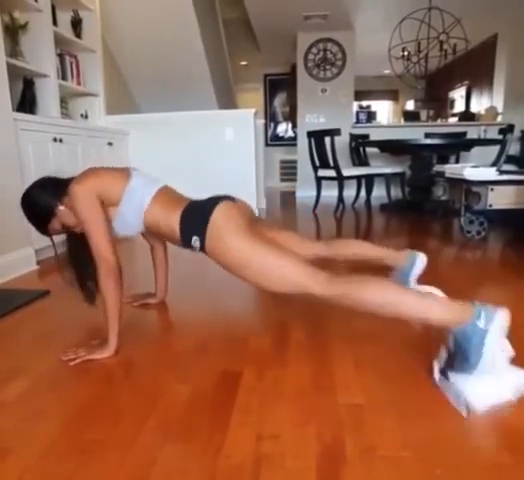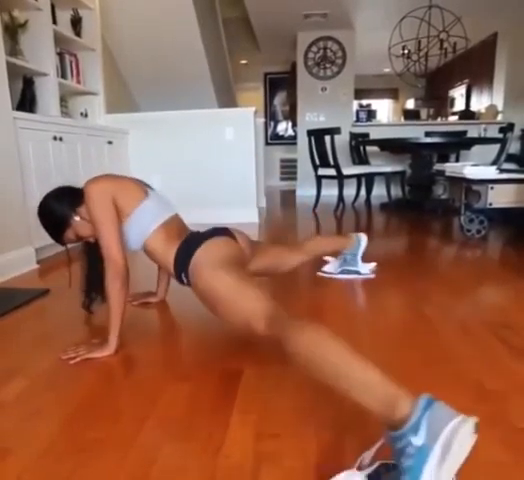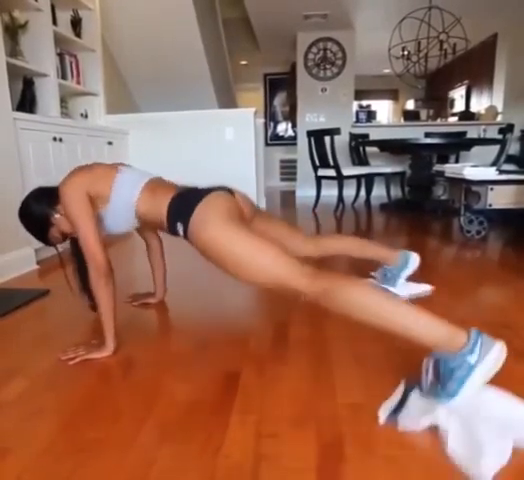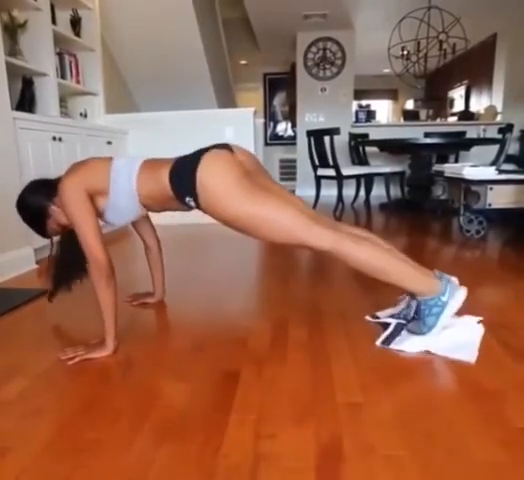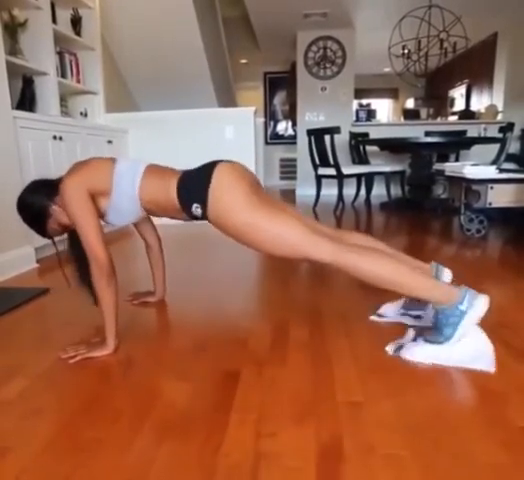
dt=0.4s
person 1, frame 1
left shoulder: (86, 189)
right shoulder: (108, 184)
left elbow: (109, 265)
right elbow: (155, 223)
left wrist: (111, 343)
right wrist: (160, 293)
left hip: (212, 226)
right hip: (220, 212)
left knee: (322, 285)
right knee: (312, 251)
left ankle: (470, 319)
right ankle: (404, 260)
person 1, frame 2
left shoulder: (97, 193)
right shoulder: (120, 190)
left elbow: (115, 264)
left wrist: (110, 341)
right wrist: (160, 292)
left hip: (205, 257)
right hip: (222, 240)
left knee: (275, 323)
right knee: (292, 252)
right ankle: (349, 243)
person 1, frame 3
left shoulder: (71, 192)
right shoulder: (97, 189)
left elbow: (100, 268)
right elbow: (151, 236)
left wrist: (109, 342)
right wrist: (159, 293)
left hip: (201, 215)
right hip: (216, 200)
left knee: (308, 282)
right knee: (311, 246)
left ankle: (462, 344)
right ankle: (396, 257)
person 1, frame 4
left shoulder: (72, 188)
right shoulder: (101, 188)
left elbow: (100, 264)
right elbow: (148, 234)
left wrist: (108, 342)
right wrist: (158, 292)
left hip: (207, 175)
right hip: (217, 164)
left knee: (322, 237)
right knee: (324, 225)
left ankle: (436, 291)
right ankle: (425, 280)
person 1, frame 5
left shoulder: (73, 187)
right shoulder: (96, 181)
left elbow: (101, 262)
right elbow: (150, 228)
left wrist: (110, 339)
right wrist: (158, 291)
left hip: (215, 187)
right hip: (221, 182)
left knee: (323, 250)
right knee: (315, 231)
left ankle: (455, 301)
right ankle: (426, 270)
